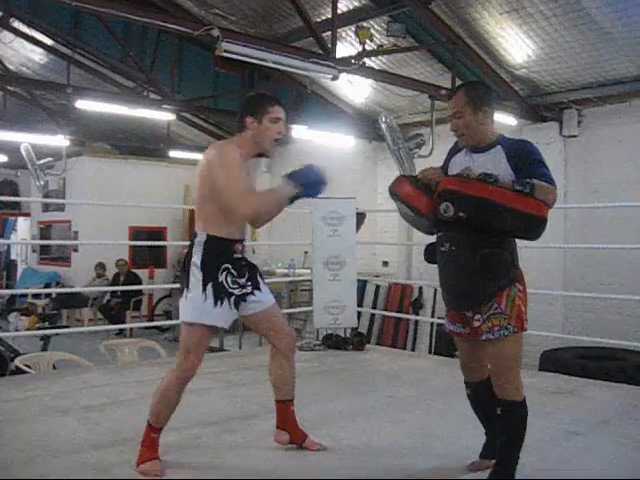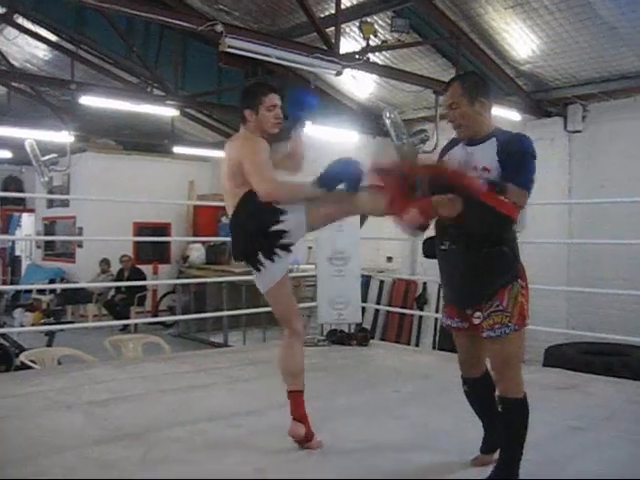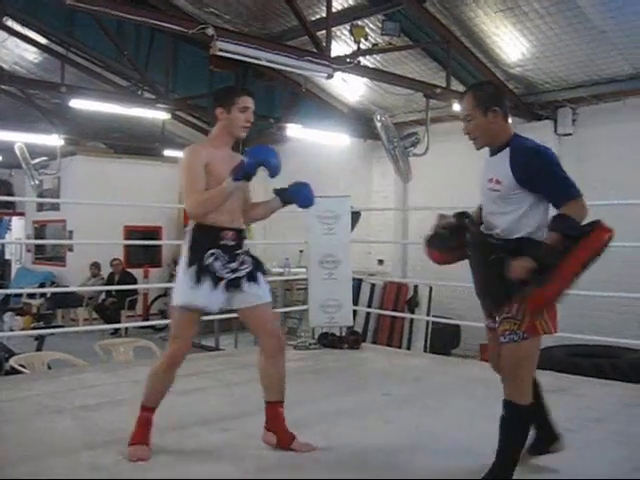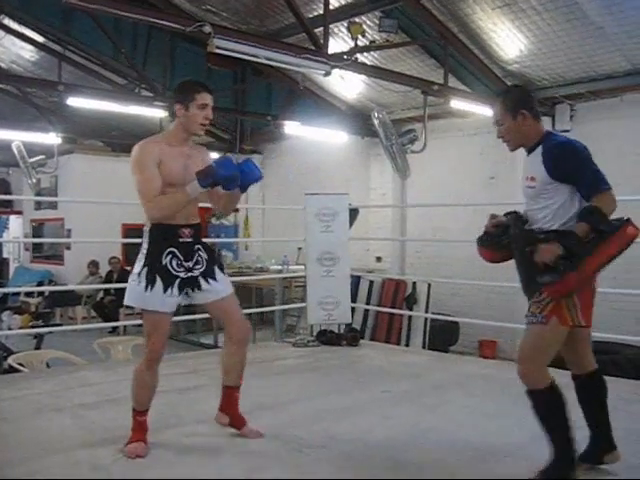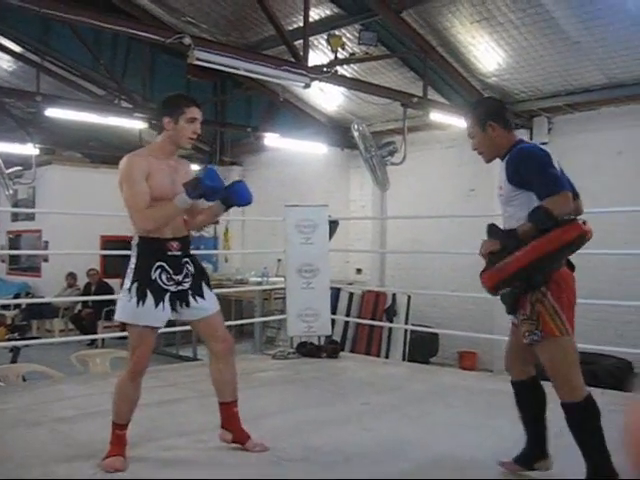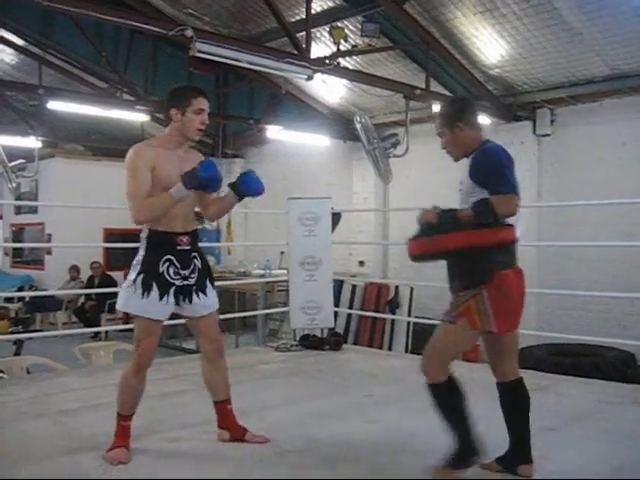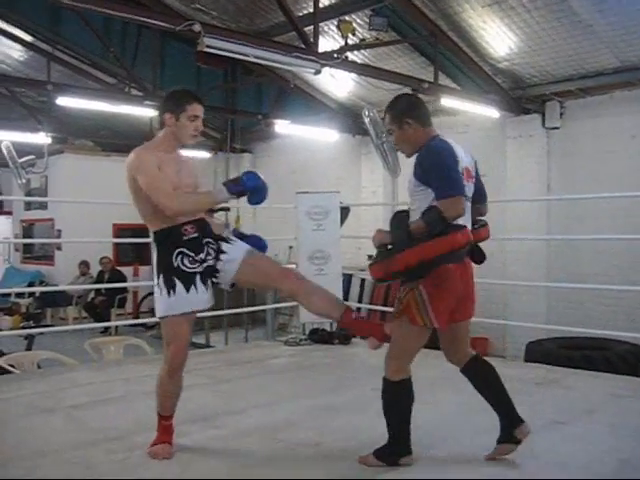
dt=0.4s
person 1, frame 1
left shoulder: (517, 151)
right shoulder: (455, 153)
left elbow: (548, 195)
left wrist: (490, 182)
right wrist: (430, 183)
left hip: (496, 278)
right hip: (456, 278)
left knee: (505, 379)
right knee: (472, 370)
right ankle: (495, 443)
person 1, frame 2
left shoulder: (513, 145)
right shoulder: (451, 149)
left elbow: (515, 199)
right elbow: (428, 196)
left hip: (497, 273)
right hip: (455, 273)
left knee: (507, 377)
right knee: (470, 367)
right ankle: (494, 435)
person 1, frame 3
left shoulder: (529, 155)
right shoulder: (492, 157)
left elbow: (574, 207)
left wrist: (535, 258)
left hip: (521, 282)
right hip: (497, 281)
left knee: (516, 380)
right knee: (505, 363)
right ankle: (545, 435)
person 1, frame 4
left shoulder: (563, 149)
right shoulder: (534, 155)
left elbow: (605, 201)
left wrist: (567, 245)
right wrist: (510, 223)
left knee: (530, 367)
right knee: (580, 362)
right ankle: (603, 446)
person 1, frame 5
left shoulder: (524, 155)
right shoulder: (527, 157)
left elbow: (561, 204)
right elbow: (577, 206)
left wrist: (505, 242)
left hip: (542, 282)
left knee: (567, 383)
right knee: (517, 366)
person 1, frame 6
left shoulder: (488, 156)
right shoulder: (490, 158)
left elbow: (507, 205)
left wrist: (445, 218)
right wrist: (451, 223)
left hip: (486, 282)
right hip: (499, 277)
left knee: (433, 364)
right knee: (505, 370)
person 1, frame 7
left shoulder: (433, 154)
right shoulder: (460, 154)
left elbow: (453, 207)
right elbow: (478, 207)
left wrist: (397, 235)
left hip: (431, 272)
right hip: (457, 267)
left knee: (396, 363)
right knee: (460, 352)
left ankle: (397, 449)
right ankle: (512, 425)
person 2, frame 1
left shoulder: (247, 164)
right shoulder: (221, 155)
left elbow: (256, 217)
right elbow: (246, 211)
left wrist: (291, 194)
right wrist: (290, 184)
left hip: (238, 263)
right hip: (209, 262)
left knee: (285, 339)
right knee: (188, 365)
left ankle: (287, 428)
right ankle: (149, 446)
person 2, frame 2
left shoulder: (244, 146)
right shoulder: (251, 144)
left elbow: (293, 164)
right elbow: (268, 191)
left wrist: (297, 125)
right wrist: (323, 188)
left hip: (256, 240)
right hip: (260, 221)
left knee: (295, 329)
right knee: (348, 200)
left ankle: (298, 422)
person 2, frame 3
left shoulder: (240, 159)
right shoulder: (197, 154)
right elbow: (194, 206)
left wrist: (282, 197)
right wrist: (238, 177)
left hip: (238, 254)
right hip: (204, 252)
left knee: (274, 338)
right knee: (177, 349)
left ankle: (276, 429)
right ankle: (142, 428)
person 2, frame 4
left shoulder: (203, 155)
right shoulder: (147, 150)
left elbow: (224, 208)
right elbow: (155, 209)
left wrist: (239, 183)
right wrist: (199, 184)
left hip: (198, 248)
right hip: (162, 250)
left knee: (239, 329)
right knee: (154, 350)
left ankle: (229, 410)
right ankle: (138, 430)
person 2, frame 5
left shoulder: (184, 168)
right shoulder: (134, 163)
right elbow: (144, 221)
left wrist: (223, 202)
right wrist: (187, 195)
left hip: (184, 261)
right hip: (150, 264)
left knee: (222, 344)
right knee: (138, 363)
left ankle: (231, 427)
right ankle: (117, 444)
person 2, frame 6
left shoulder: (195, 159)
right shoulder: (142, 154)
left elbow: (211, 211)
right elbow: (141, 213)
left wrist: (236, 192)
right wrist: (183, 186)
left hip: (192, 256)
right hip: (157, 257)
left knee: (213, 347)
right knee: (143, 357)
left ankle: (227, 424)
right ankle: (121, 436)
person 2, frame 7
left shoulder: (182, 162)
right shoulder: (141, 159)
right elbow: (172, 205)
left wrist: (239, 236)
right wrist: (230, 190)
left hip: (209, 242)
right hip: (172, 253)
left knee: (290, 278)
right knee: (176, 355)
left ankle: (370, 328)
right ankle: (164, 433)
